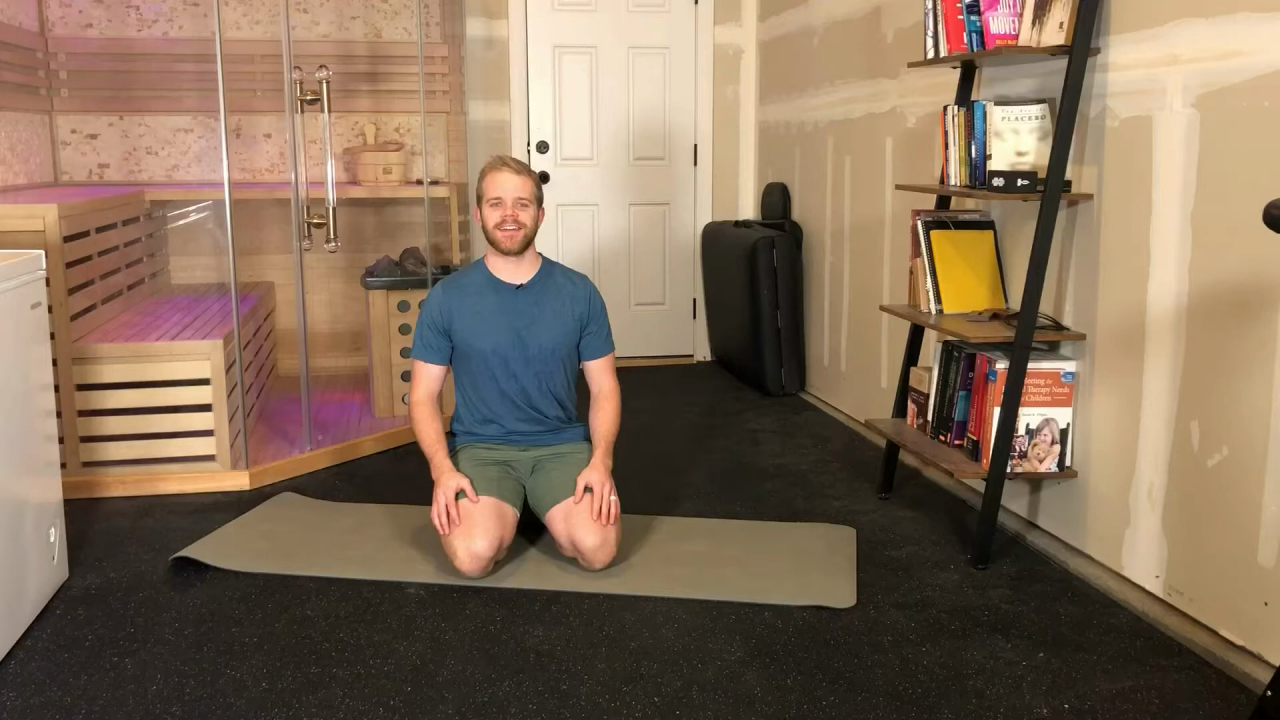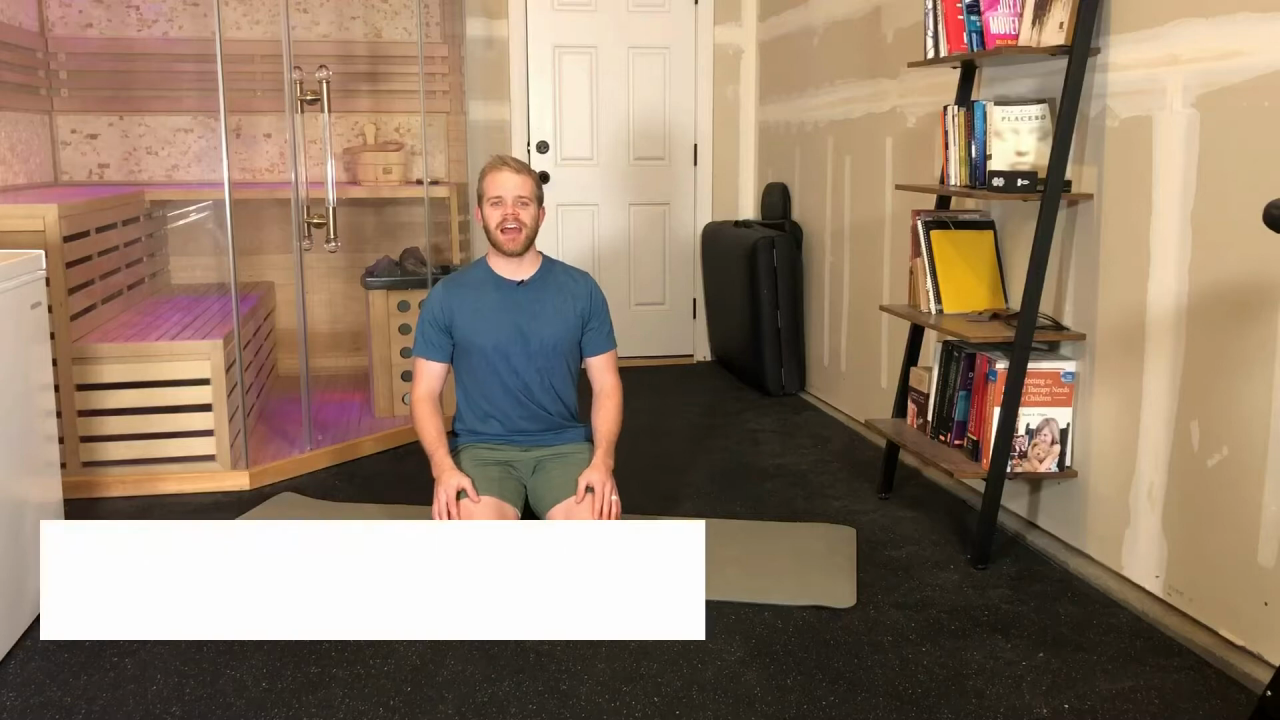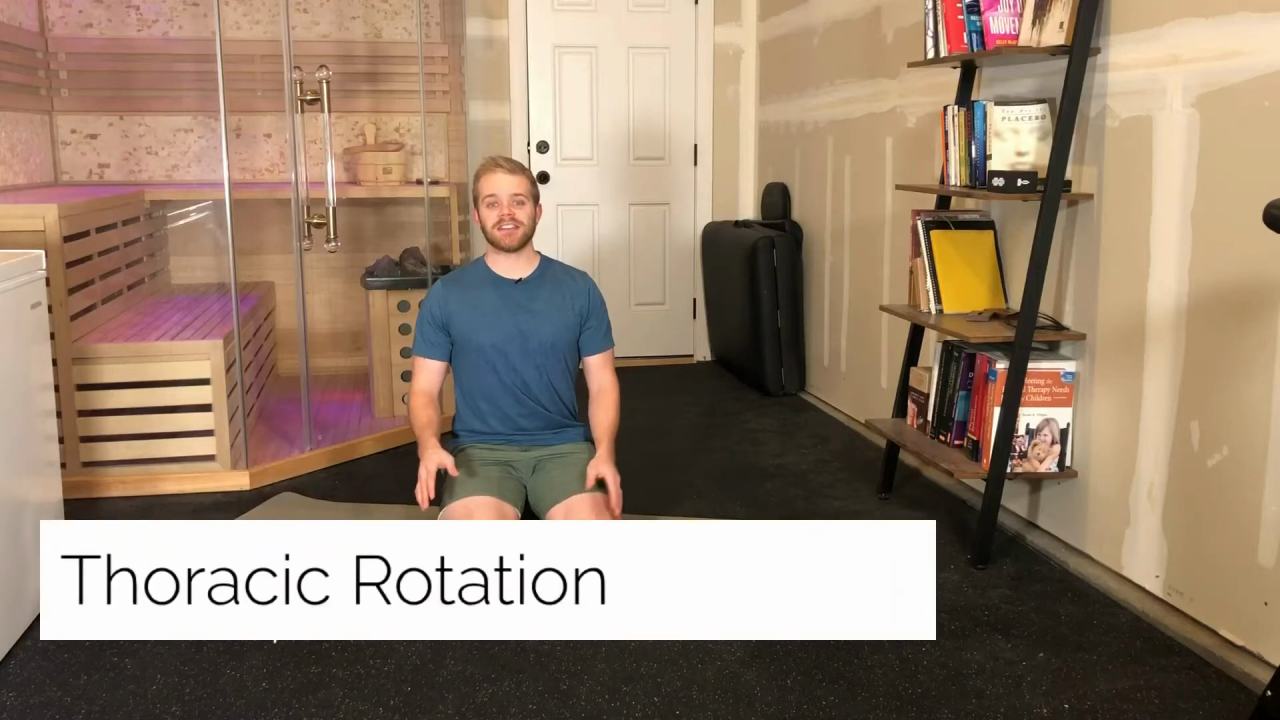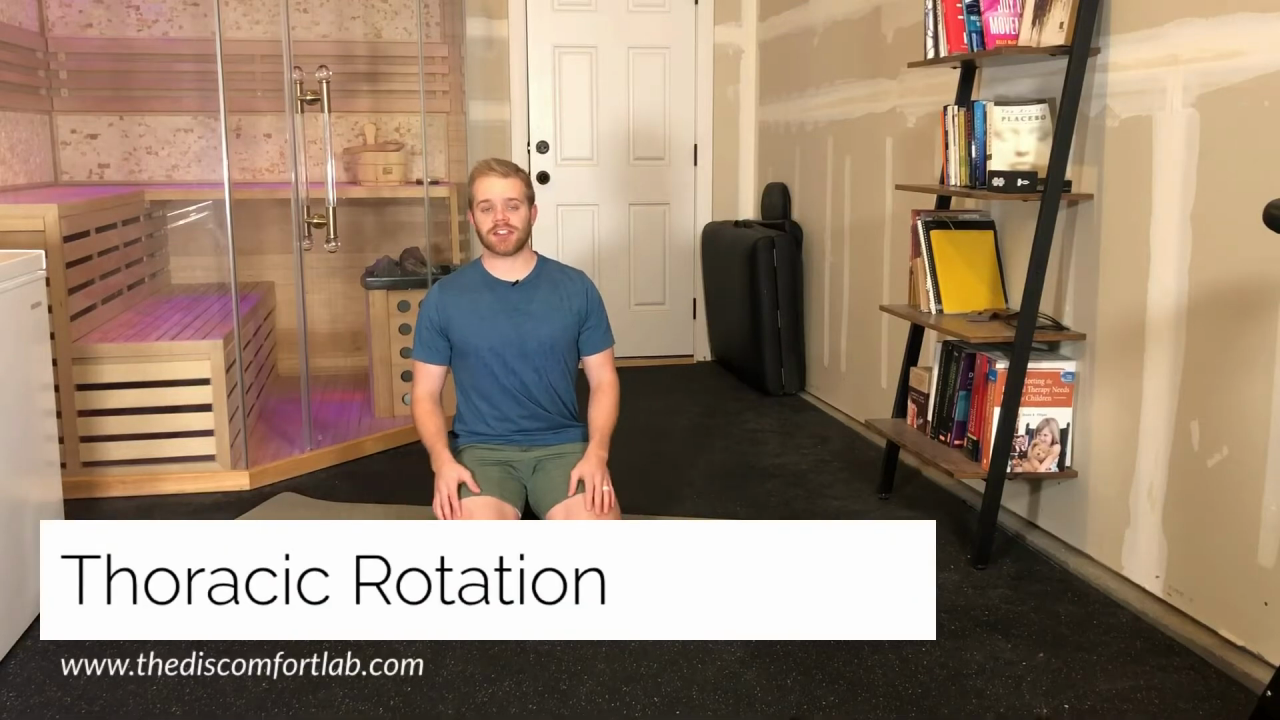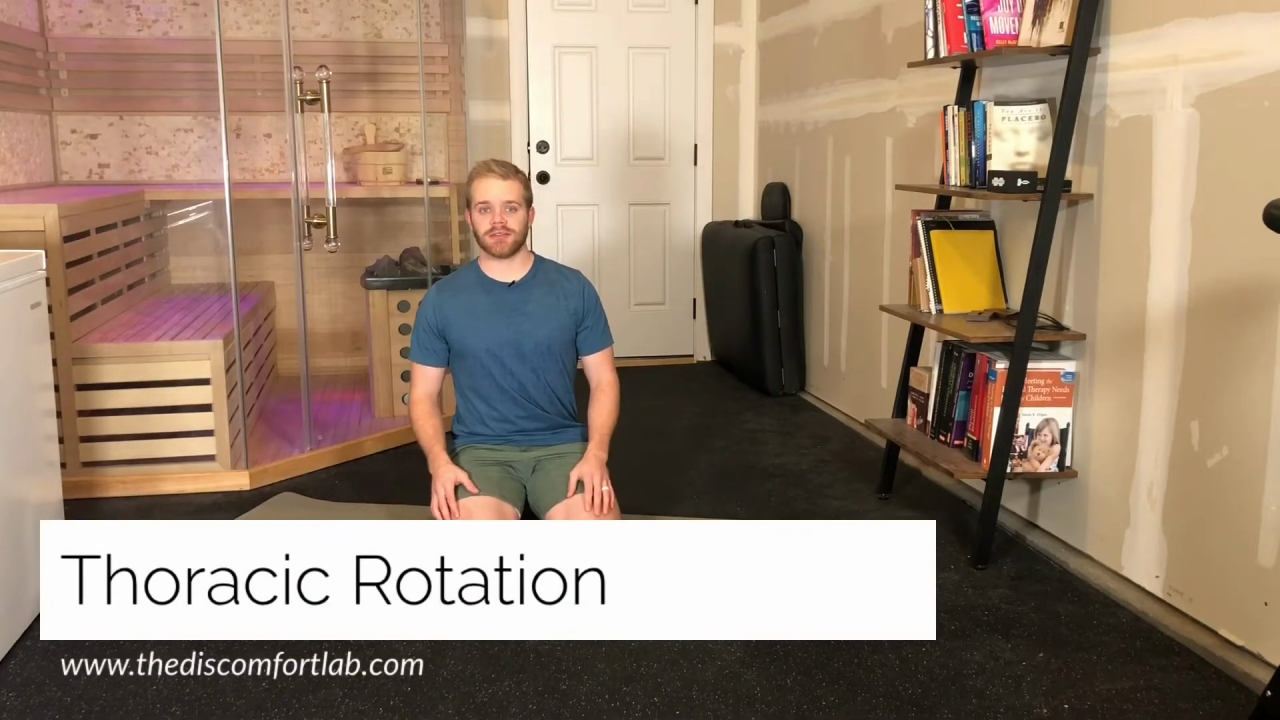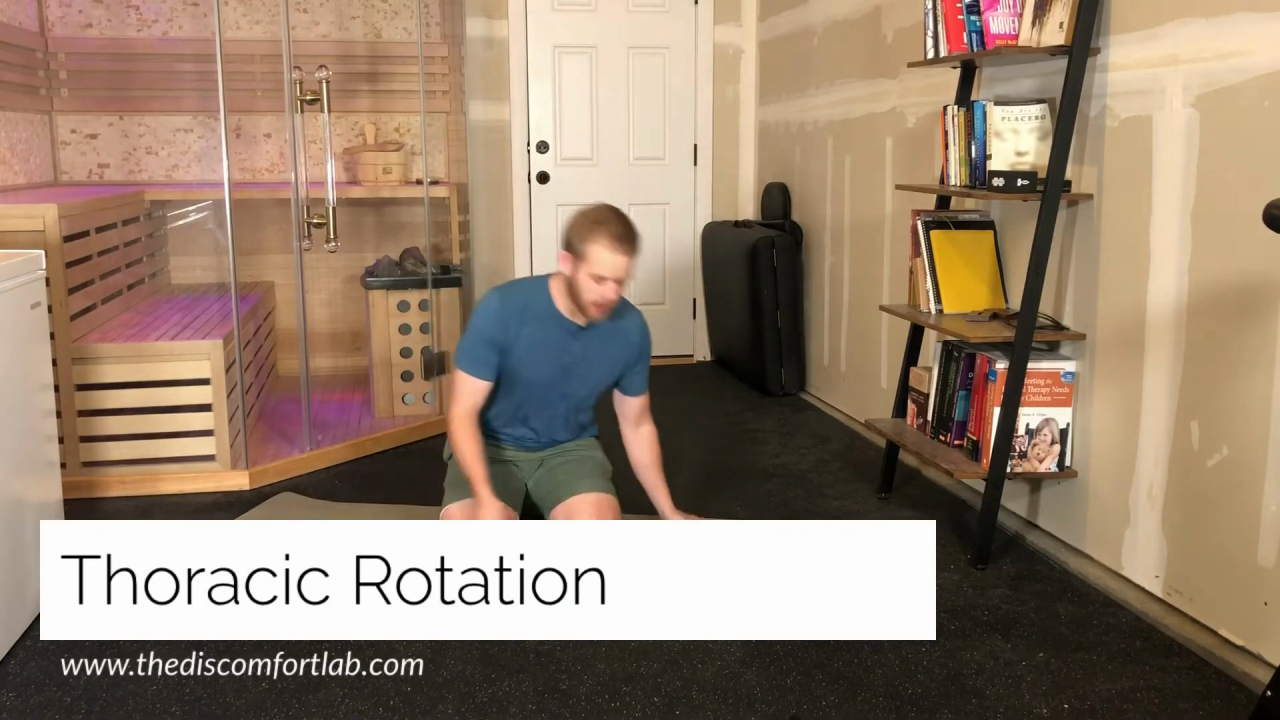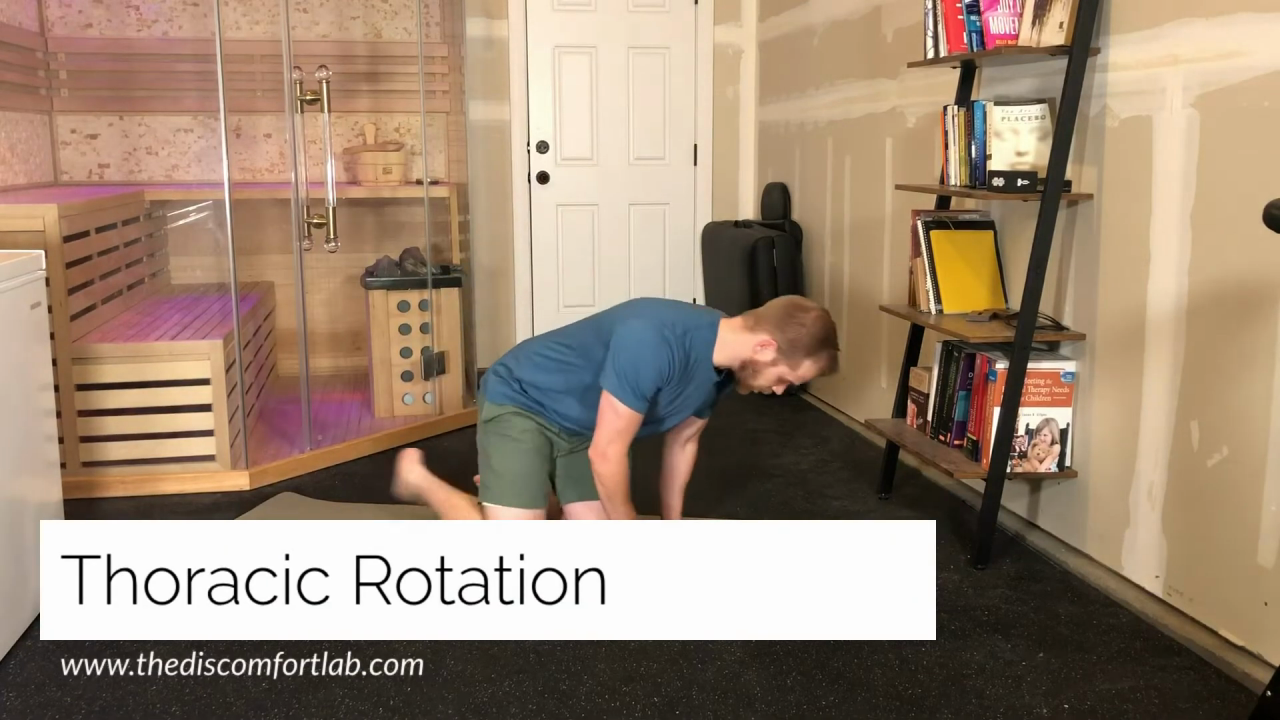
dt=0.7s
person 1, frame 1
left shoulder: (579, 292)
right shoulder: (447, 297)
left elbow: (604, 387)
right elbow: (424, 395)
left wrist: (601, 460)
right wrist: (442, 468)
left hip: (562, 443)
right hip: (481, 446)
left knee: (596, 548)
right knee: (473, 555)
left ankle: (543, 509)
right ankle: (506, 511)
person 1, frame 2
left shoulder: (581, 289)
right shoulder: (447, 295)
left elbow: (606, 385)
right elbow: (425, 392)
left wrist: (602, 460)
right wrist: (443, 465)
left hip: (562, 446)
right hip: (483, 448)
left ankle: (543, 503)
right ankle: (513, 507)
person 1, frame 3
left shoulder: (579, 288)
right shoulder: (446, 295)
left elbow: (602, 382)
right elbow: (424, 389)
left wrist: (604, 449)
right wrist: (429, 445)
left hip: (562, 445)
right hip: (482, 448)
person 1, frame 4
left shoulder: (576, 288)
right shoulder: (444, 298)
left elbow: (603, 381)
right elbow: (425, 394)
left wrist: (596, 453)
right wrist: (443, 460)
left hip: (562, 445)
right hip: (482, 448)
person 1, frame 5
left shoulder: (574, 288)
right shoulder: (442, 300)
left elbow: (603, 380)
right elbow: (423, 396)
left wrist: (596, 453)
right wrist: (439, 461)
left hip: (561, 445)
right hip: (482, 448)
person 1, frame 6
left shoulder: (631, 329)
right shoulder: (501, 309)
left elbow: (637, 425)
right elbow: (463, 413)
left wrist: (668, 512)
right wrist: (485, 499)
left hip: (569, 447)
right hip: (491, 446)
person 1, frame 7
left shoulder: (723, 362)
right shoulder: (656, 341)
left elbow: (682, 440)
right elbow: (604, 453)
left hip: (586, 421)
right hip: (522, 402)
left ankle: (529, 488)
right ankle: (419, 477)
